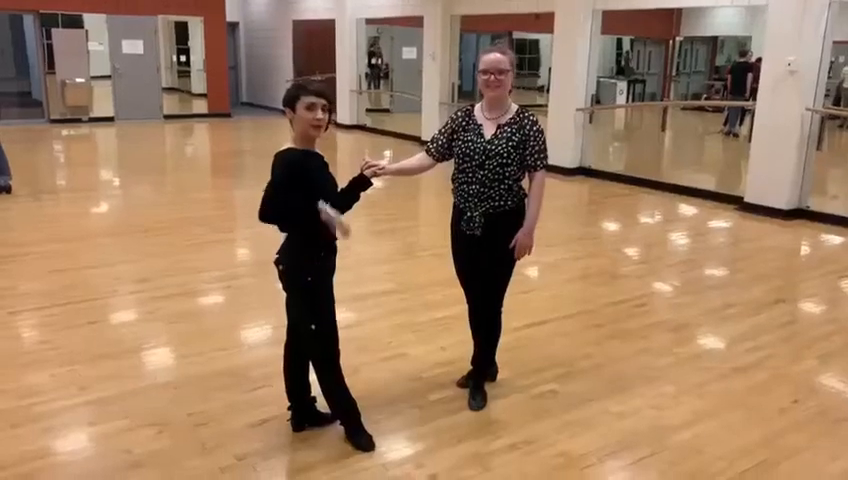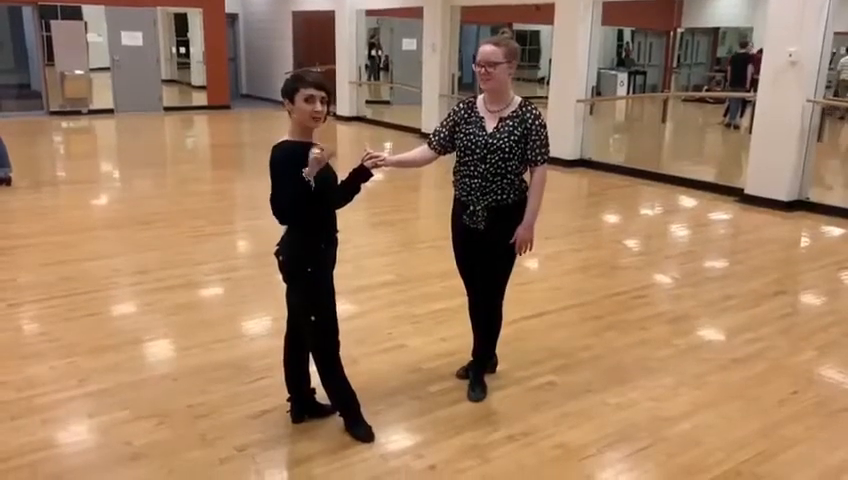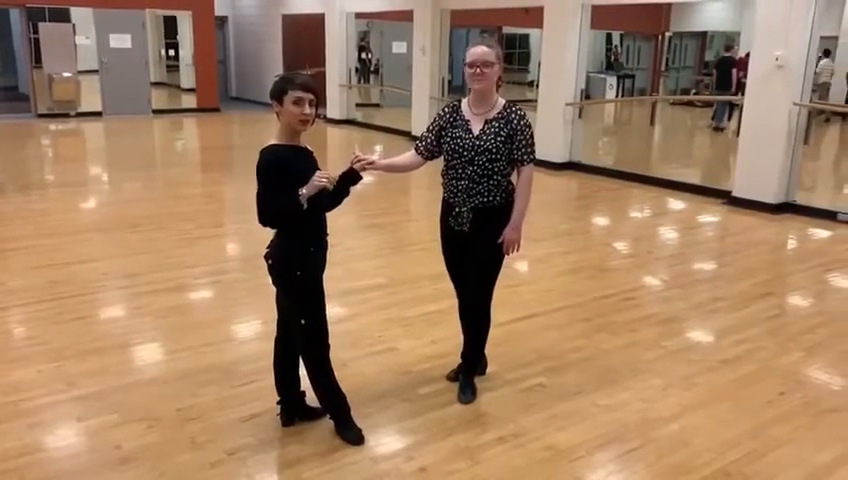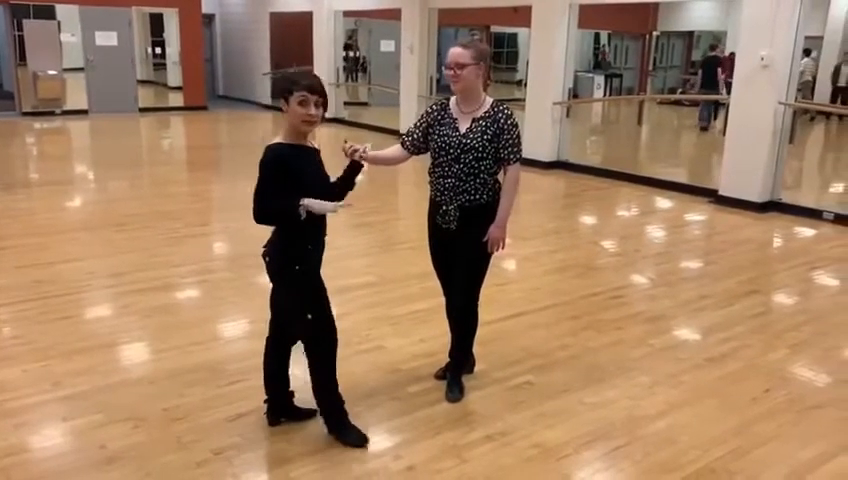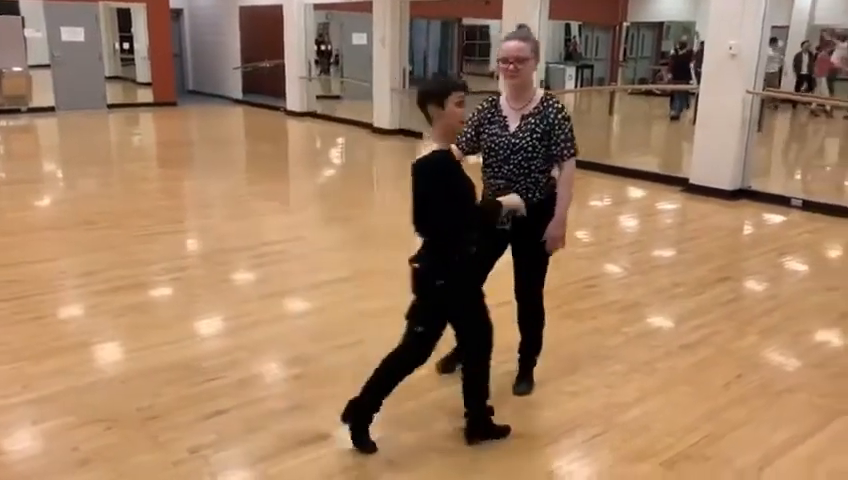
dt=1s
person 1, frame 1
left shoulder: (314, 160)
right shoulder: (289, 162)
left elbow: (331, 207)
right elbow: (268, 212)
left wrist: (361, 181)
right wrist: (317, 213)
left hip: (315, 261)
right hip: (303, 264)
left knee: (301, 338)
right knee: (323, 343)
left ankle: (302, 411)
right ankle: (350, 419)
person 1, frame 2
left shoulder: (315, 151)
right shoulder: (285, 155)
left elbow: (332, 200)
right elbow: (283, 212)
left wrist: (363, 172)
right wrist: (309, 172)
left hip: (318, 251)
right hip: (302, 255)
left knee: (301, 330)
right knee: (323, 335)
left ankle: (302, 403)
right ankle: (349, 411)
person 1, frame 3
left shoulder: (304, 154)
right shoulder: (272, 158)
left elbow: (322, 204)
right elbow: (267, 216)
left wrist: (351, 175)
right wrist: (304, 192)
left hip: (308, 255)
right hip: (292, 259)
left knee: (291, 333)
right knee: (313, 338)
left ankle: (292, 406)
right ankle: (339, 413)
person 1, frame 4
left shoulder: (311, 152)
right shoulder: (276, 155)
left elbow: (325, 197)
right elbow: (262, 211)
left wrist: (353, 168)
right wrist: (303, 206)
left hip: (304, 255)
right hip: (290, 258)
left knee: (284, 330)
right knee: (321, 335)
left ankle: (278, 404)
right ankle: (335, 417)
person 1, frame 5
left shoulder: (444, 159)
right shoulder: (433, 166)
right elbow: (437, 224)
right wrist: (498, 205)
left hip: (457, 269)
right hip: (440, 273)
left knee: (478, 338)
right knee: (416, 349)
left ankle: (478, 421)
right ankle: (358, 414)
person 2, frame 1
left shoulder: (526, 124)
right shoulder: (461, 119)
left elbow: (537, 177)
right elbow: (430, 157)
left wrist: (528, 227)
right wrist: (390, 168)
left hip: (503, 225)
right hip: (464, 222)
left knee: (489, 301)
right knee: (473, 299)
left ankle: (479, 375)
right ankle: (487, 364)
person 2, frame 2
left shoulder: (528, 117)
right shoulder: (463, 111)
left elbow: (538, 171)
right elbow: (431, 150)
left wrist: (528, 223)
right wrist: (390, 159)
left hip: (504, 218)
right hip: (465, 214)
left knee: (490, 294)
right knee: (474, 291)
left ankle: (479, 367)
right ankle: (486, 356)
person 2, frame 3
left shoulder: (513, 118)
right shoulder: (449, 114)
left elbow: (525, 172)
right elbow: (419, 155)
left wrist: (515, 224)
right wrist: (380, 163)
left hip: (491, 220)
right hip: (453, 217)
left knee: (478, 296)
right knee: (463, 294)
left ankle: (468, 369)
right ankle: (476, 358)
person 2, frame 4
left shoulder: (500, 117)
right shoulder: (437, 112)
left elbow: (511, 171)
right elbow: (403, 150)
left wrist: (501, 222)
right wrist: (367, 155)
left hip: (478, 218)
right hip: (441, 215)
left knee: (465, 295)
right knee: (450, 293)
left ankle: (457, 367)
right ankle: (464, 356)
person 2, frame 5
left shoulder: (552, 110)
right shoulder: (488, 108)
left elbow: (567, 167)
right elbow: (459, 150)
left wrist: (559, 218)
left hip: (534, 216)
left knee: (528, 294)
left ankle: (526, 366)
right ankle: (464, 348)
